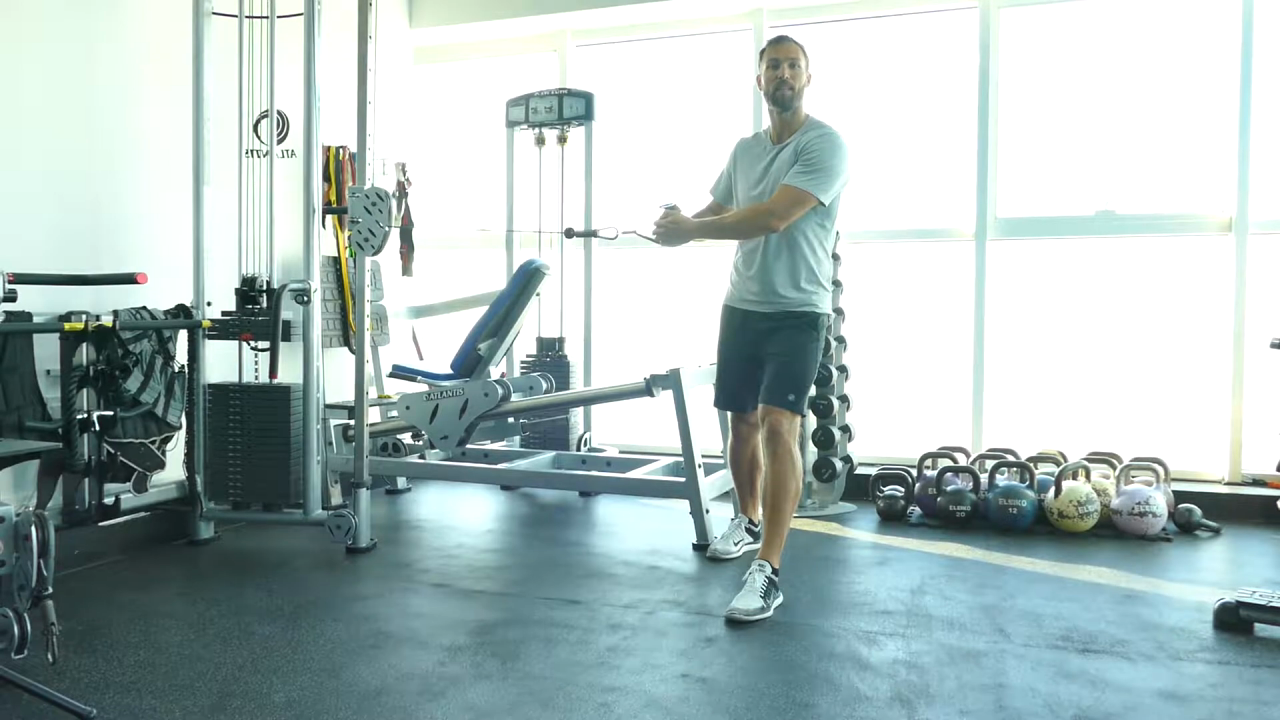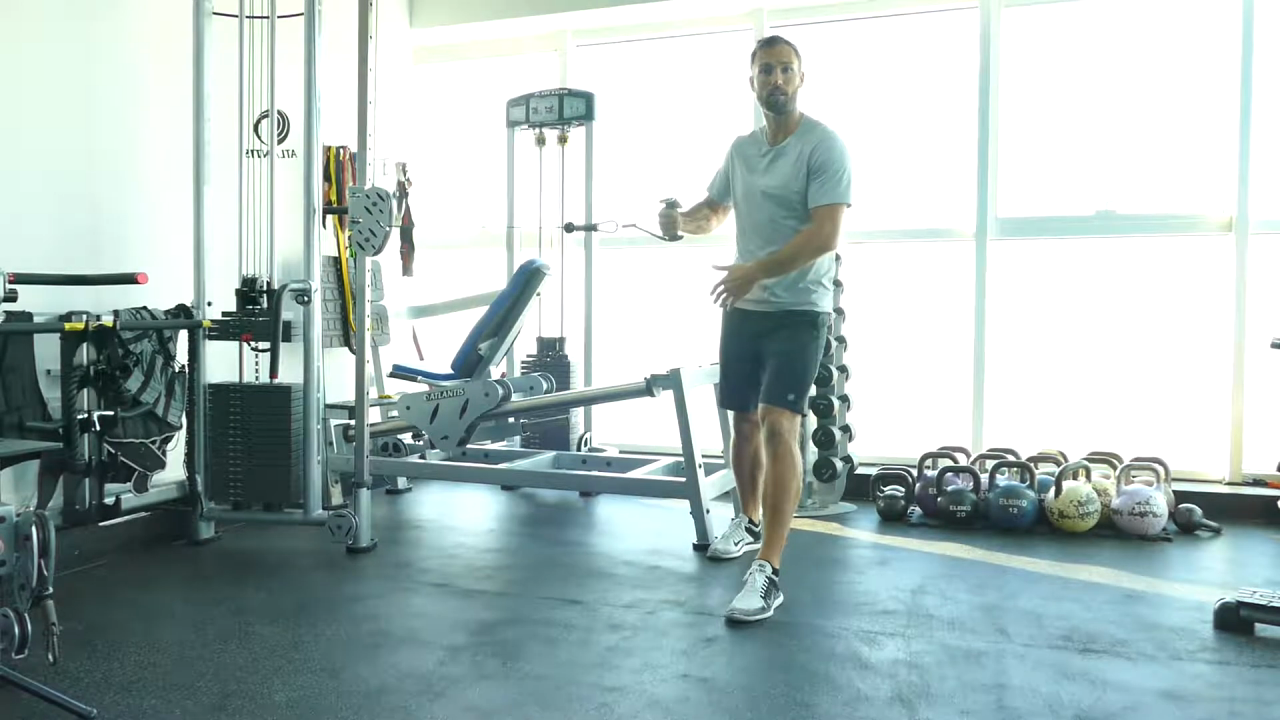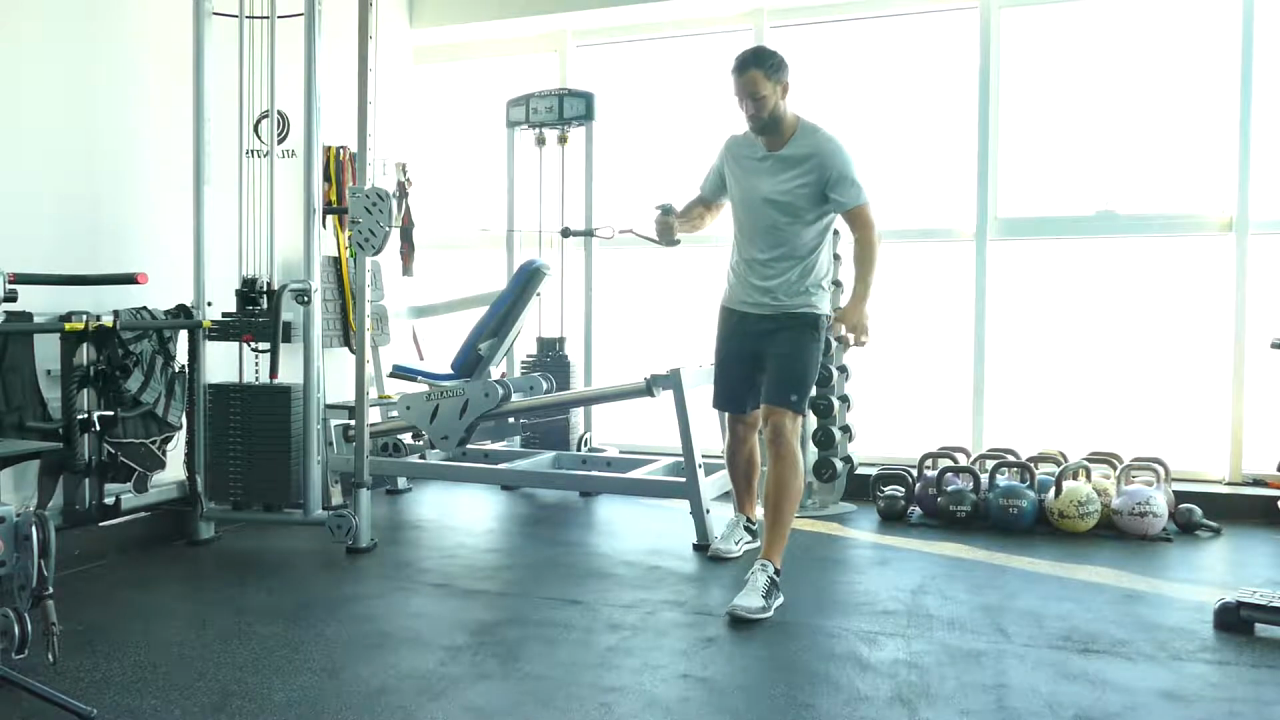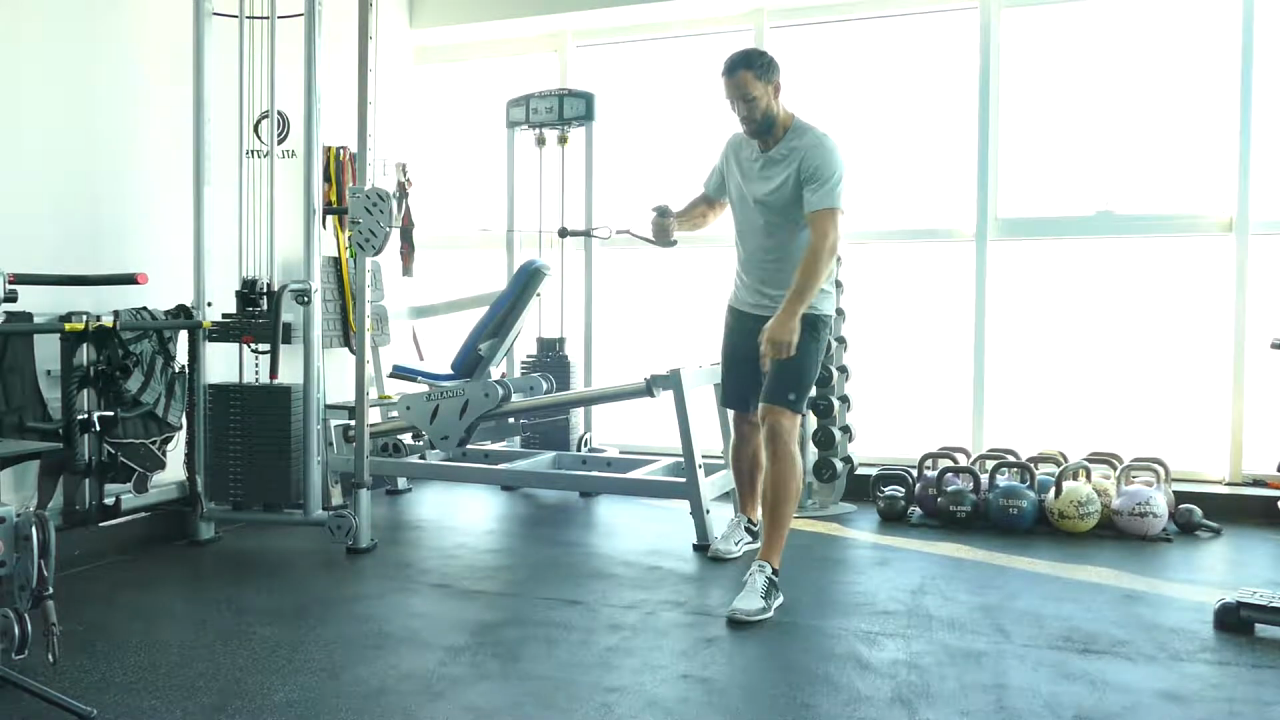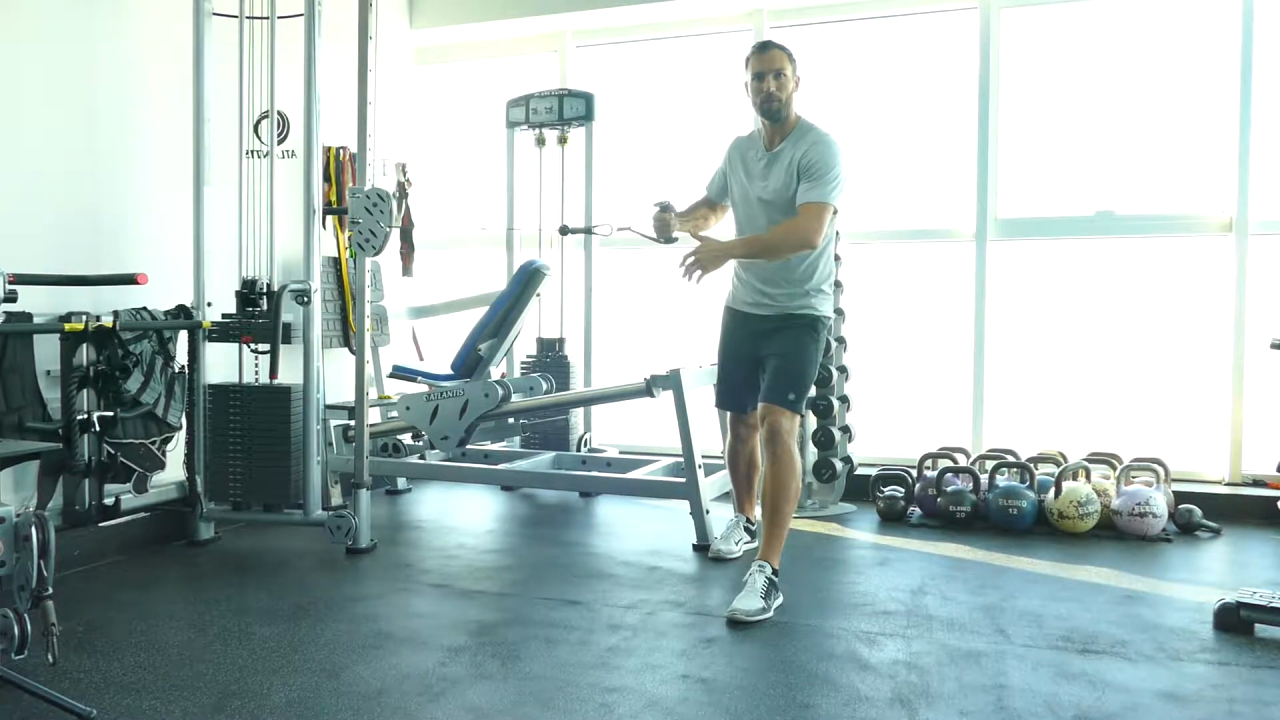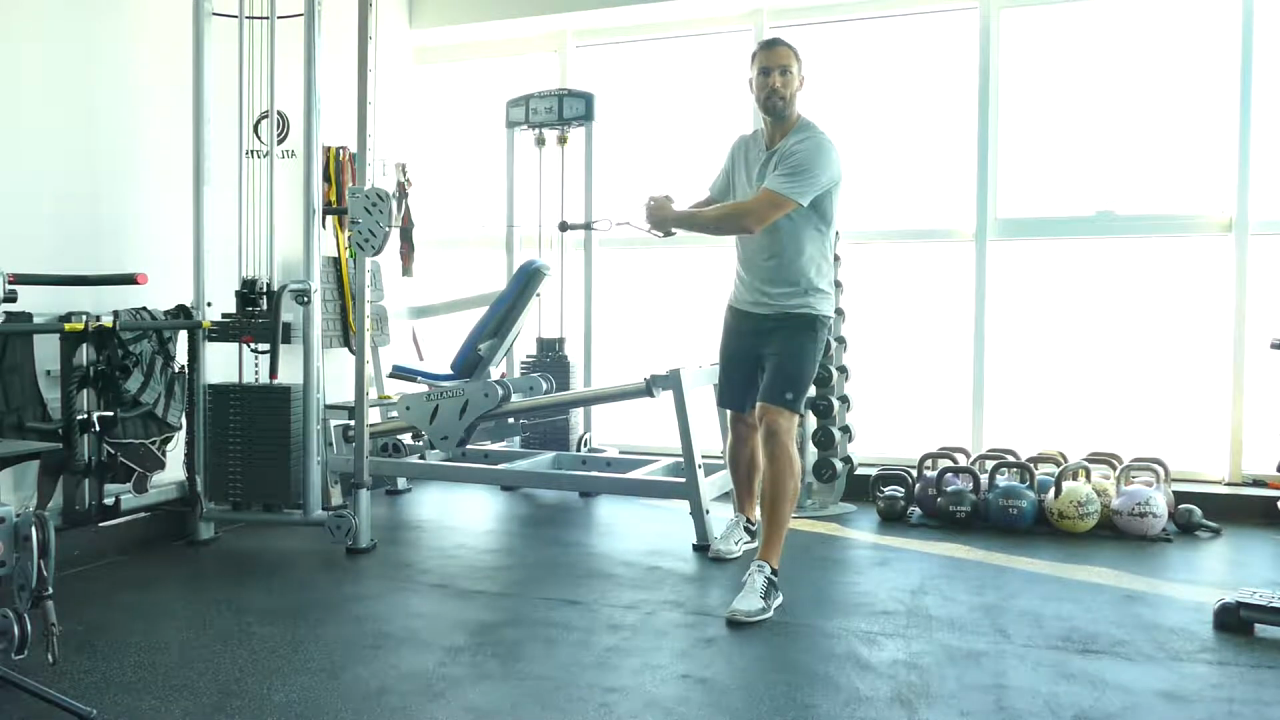
dt=0.7s
person 1, frame 1
left shoulder: (824, 144)
right shoulder: (745, 149)
left elbow: (774, 217)
right elbow: (718, 209)
left wrist: (690, 230)
right wrist: (683, 218)
left hip: (796, 312)
right hip: (742, 306)
left knee: (779, 427)
right knee: (742, 421)
left ankle: (768, 571)
right ankle: (749, 520)
person 1, frame 2
left shoulder: (823, 145)
right shoulder: (741, 148)
left elbow: (826, 234)
right elbow: (714, 209)
left wrist: (755, 272)
right wrist: (681, 219)
left hip: (797, 310)
right hip: (743, 307)
left knee: (779, 425)
right knee: (744, 421)
left ankle: (768, 572)
right ankle: (749, 521)
person 1, frame 3
left shoulder: (823, 151)
right shoulder: (734, 149)
left elbow: (864, 227)
right elbow: (706, 205)
left wrist: (858, 302)
right wrist: (677, 222)
left hip: (798, 314)
right hip: (739, 308)
left knee: (780, 428)
right knee: (740, 422)
left ankle: (769, 572)
right ankle: (745, 519)
person 1, frame 4
left shoulder: (815, 151)
right shoulder: (735, 148)
left elbow: (824, 240)
right elbow: (710, 203)
left wrist: (789, 315)
right wrist: (675, 221)
left hip: (798, 316)
right hip: (745, 306)
left knee: (779, 426)
right knee: (744, 420)
left ankle: (768, 573)
right ankle: (747, 519)
person 1, frame 5
left shoulder: (817, 148)
right shoulder: (739, 149)
left elbow: (809, 232)
right elbow: (713, 204)
left wrist: (726, 250)
right wrist: (678, 219)
left hip: (798, 314)
right hip: (743, 308)
left knee: (778, 425)
right knee: (741, 421)
left ankle: (767, 572)
right ankle: (745, 519)
person 1, frame 6
left shoulder: (813, 148)
right shoulder: (743, 148)
left elbow: (749, 218)
right elbow: (716, 207)
left wrist: (674, 217)
right wrist: (674, 214)
left hip: (798, 313)
right hip: (745, 306)
left knee: (776, 425)
right knee: (741, 420)
left ankle: (767, 572)
right ankle: (745, 520)
